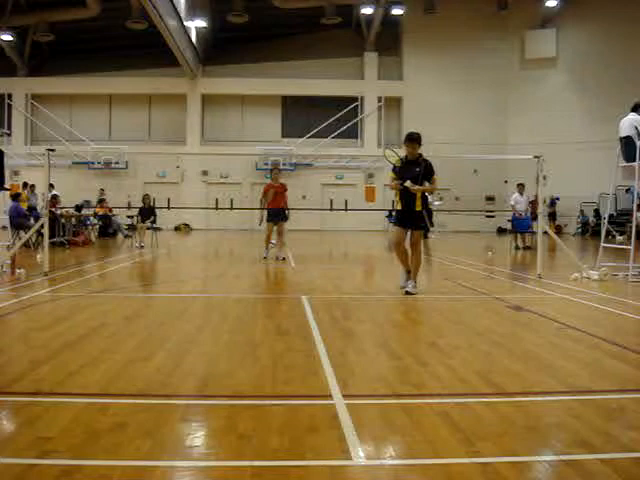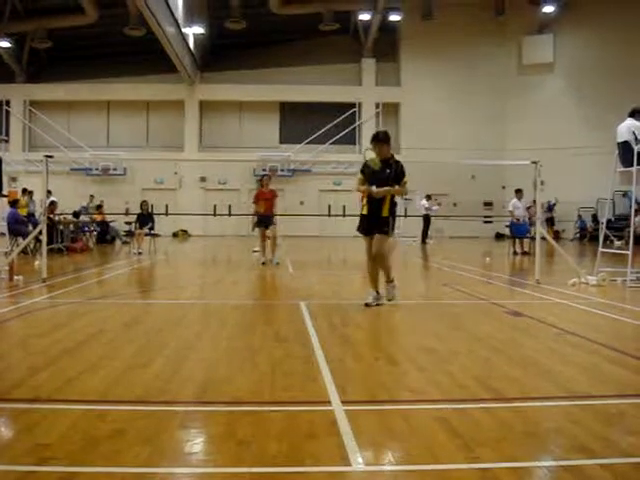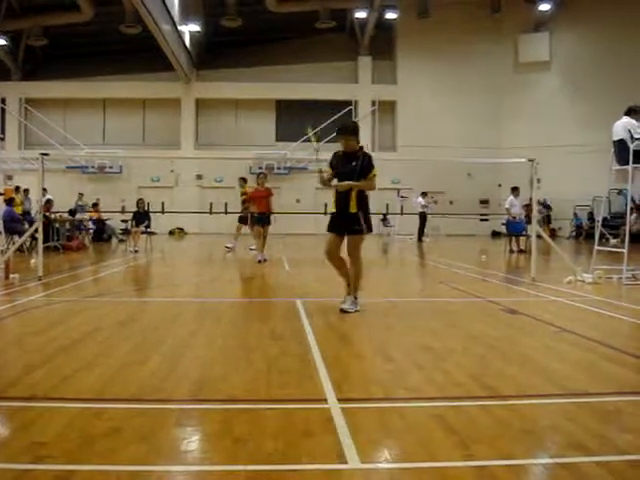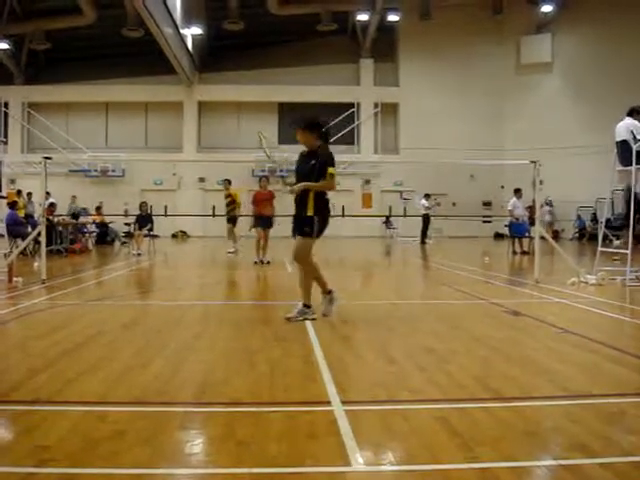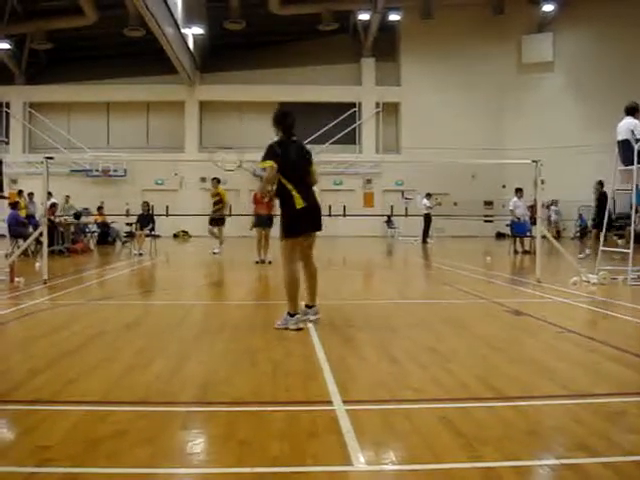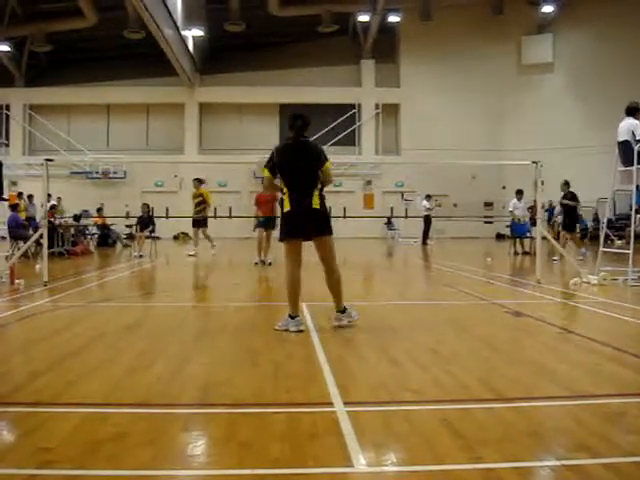
dt=0.5s
person 1, frame 1
left shoulder: (425, 164)
right shoulder: (398, 163)
left elbow: (433, 187)
right elbow: (392, 183)
left wrist: (420, 188)
right wrist: (395, 185)
left hip: (418, 208)
right hip: (401, 207)
left knee: (415, 245)
right knee: (397, 243)
left ankle: (413, 281)
right ankle: (408, 272)
person 1, frame 2
left shoulder: (396, 166)
right shoulder: (368, 164)
left elbow: (403, 190)
right elbow: (359, 185)
left wrist: (388, 190)
right wrist: (364, 189)
left hip: (385, 214)
right hip: (368, 213)
left knee: (379, 252)
right knee: (370, 254)
left ankle: (389, 280)
right ankle: (375, 293)
person 1, frame 3
left shoulder: (365, 158)
right shoulder: (336, 157)
left elbow: (371, 185)
right elbow: (330, 178)
left wrist: (350, 184)
right wrist: (324, 180)
left hip: (357, 210)
right hip: (338, 210)
left knee: (353, 253)
right knee: (330, 252)
left ankle: (353, 297)
right ankle: (350, 285)
person 1, frame 4
left shoulder: (325, 155)
right shoulder: (303, 156)
left elbow: (330, 185)
left wrist: (306, 185)
right wrist: (295, 186)
left hip: (316, 212)
right hip: (301, 211)
left knee: (300, 256)
right knee: (302, 258)
left ankle: (327, 292)
right ankle: (306, 307)
person 1, frame 5
left shoulder: (275, 148)
right shoulder: (302, 148)
left elbow: (271, 175)
left wrist: (263, 190)
left hip: (293, 207)
right hip: (312, 205)
left knee: (290, 261)
right knee: (307, 259)
left ankle: (293, 315)
right ankle: (311, 307)
person 1, frame 6
left shoulder: (279, 152)
right shoulder: (315, 149)
left elbow: (268, 184)
right elbow: (328, 179)
left hip: (292, 210)
right hip: (316, 208)
left knee: (293, 265)
right knee: (329, 262)
left ankle: (293, 318)
right ankle: (341, 312)
